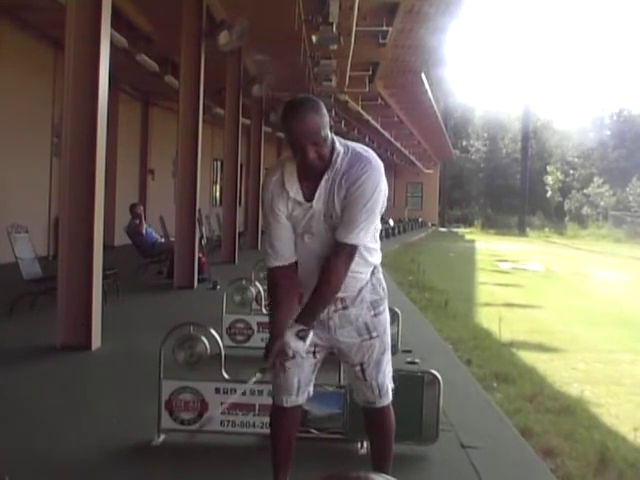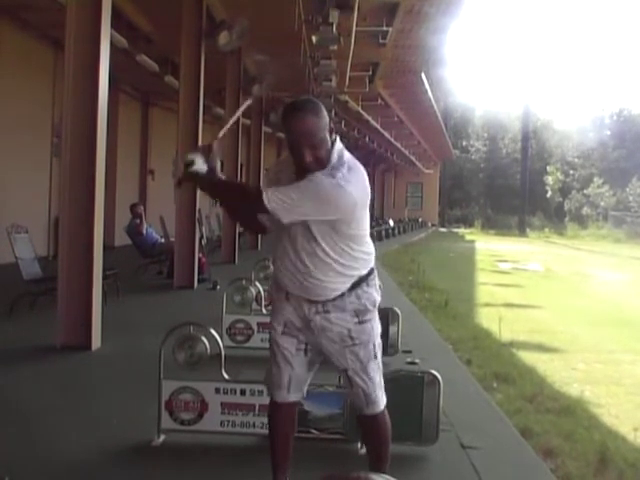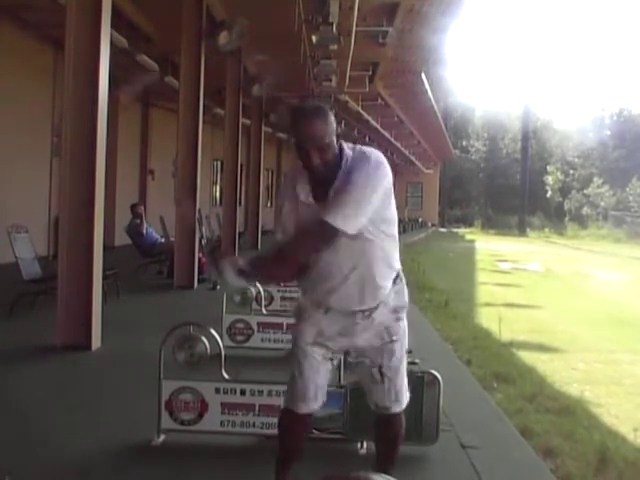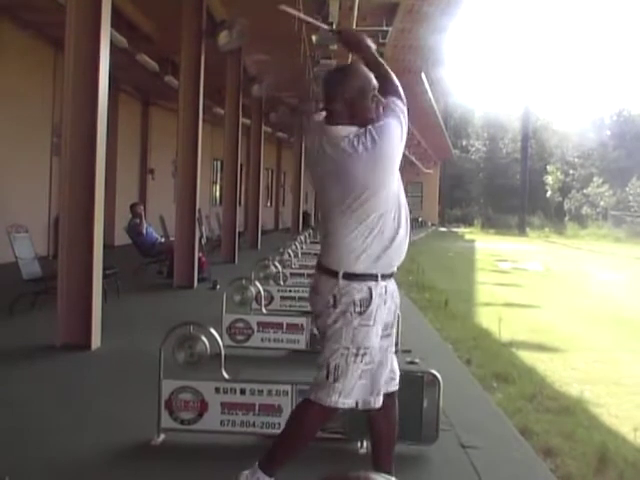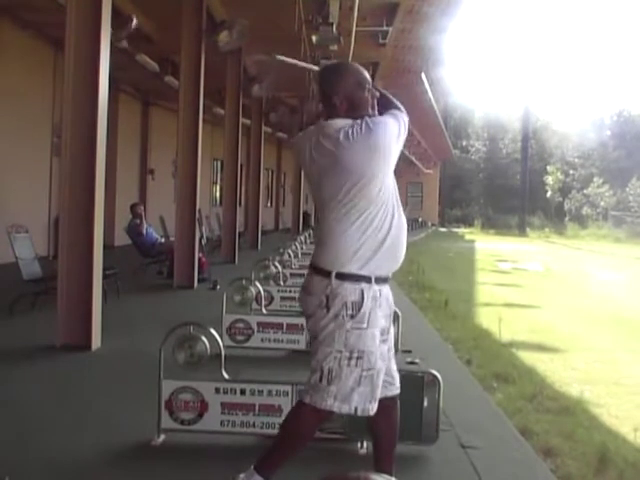
dt=0.4s
person 1, frame 1
left shoulder: (365, 169)
right shoulder: (276, 184)
left elbow: (342, 255)
right elbow: (281, 265)
left wrist: (305, 325)
right wrist: (278, 330)
left hip: (358, 298)
right hip: (300, 299)
left knee: (376, 397)
right knee: (286, 396)
person 1, frame 2
left shoulder: (342, 183)
right shoulder: (296, 168)
left elbow: (255, 203)
right elbow: (260, 221)
left wrist: (203, 178)
right wrist: (213, 175)
left hip: (347, 304)
right hip: (291, 300)
left knee: (370, 402)
right knee: (283, 396)
person 1, frame 3
left shoulder: (370, 167)
right shoulder: (292, 187)
left elbow: (317, 240)
right elbow: (294, 264)
left wrist: (253, 266)
left hip: (379, 307)
right hip: (322, 312)
left knee: (392, 406)
right knee: (301, 406)
person 1, frame 4
left shoulder: (320, 135)
right shoulder: (376, 147)
right elbow: (395, 100)
right wrist: (369, 53)
left hip: (373, 284)
right hip: (357, 290)
left knee: (384, 387)
right knee: (330, 395)
person 1, frame 5
left shoulder: (313, 141)
right shoulder: (374, 136)
right elbow: (400, 112)
right wrist: (361, 86)
left hip: (366, 290)
right hip: (347, 292)
left knee: (385, 390)
right knee: (325, 398)
